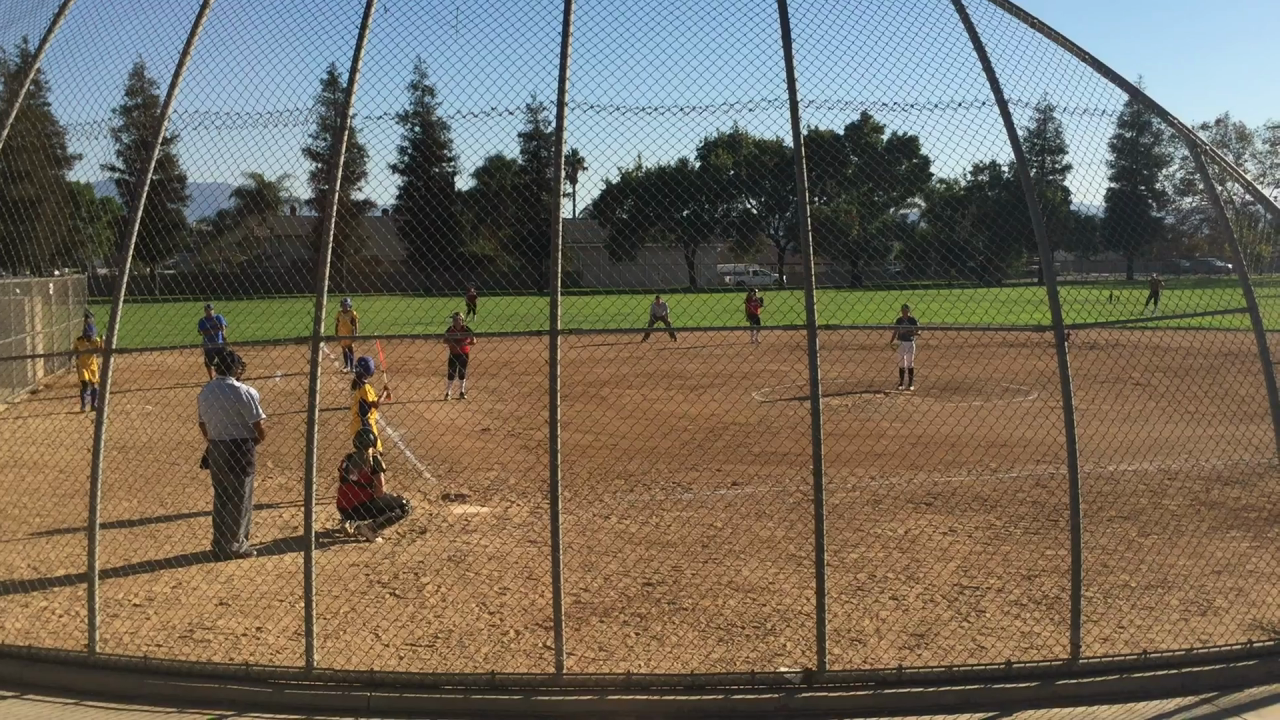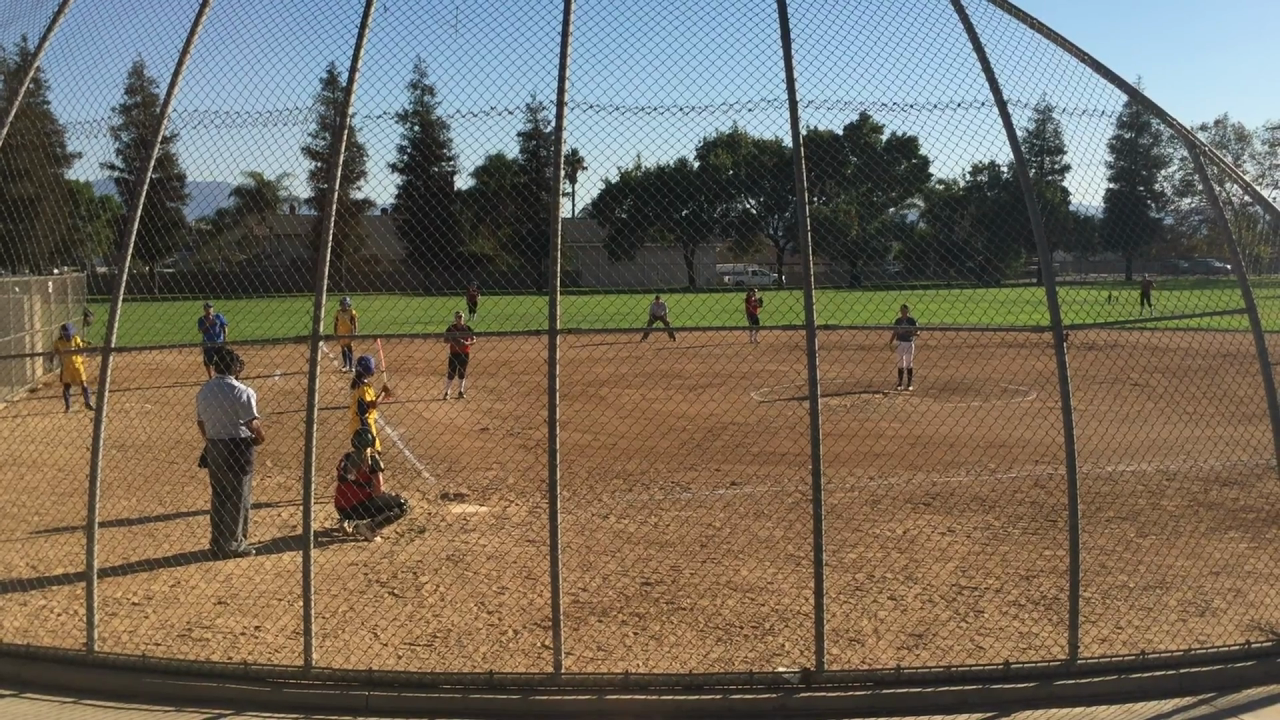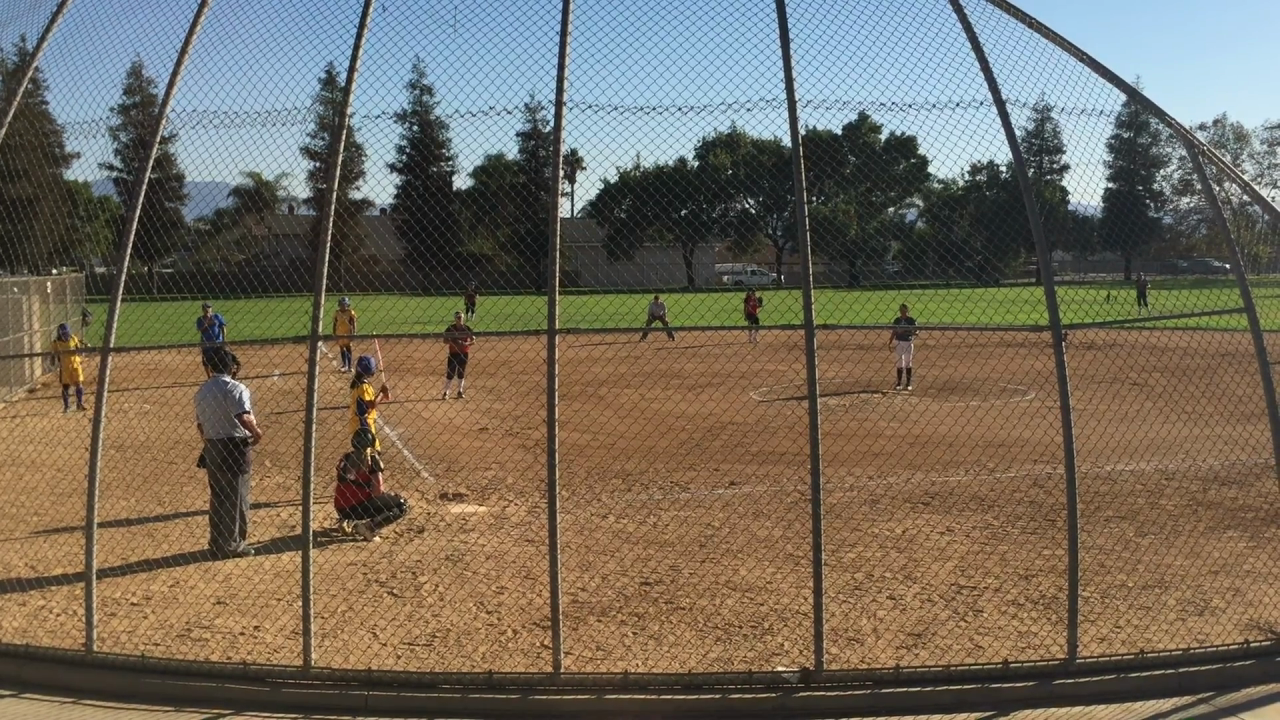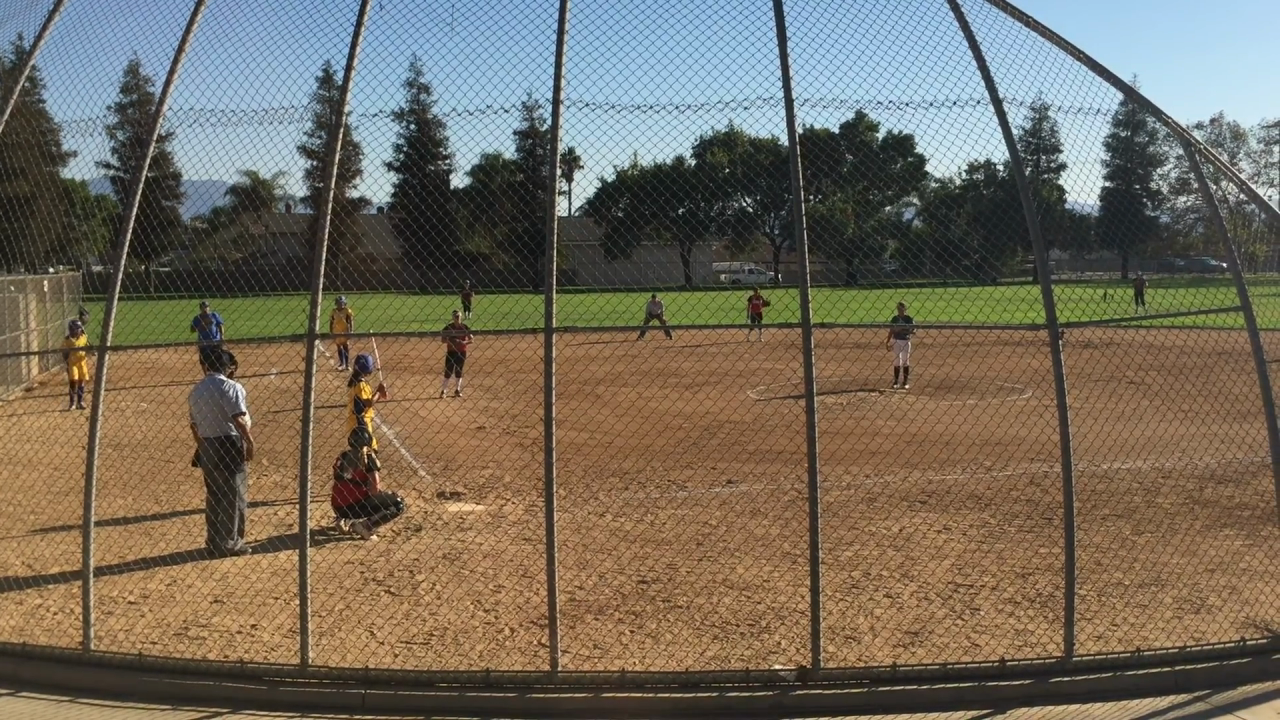
dt=0.7s
person 1, frame 1
left shoulder: (205, 391)
right shoulder: (243, 392)
left elbow: (202, 423)
right elbow: (258, 424)
right wrist: (258, 439)
left hip: (215, 449)
right hip: (239, 449)
left knee: (221, 497)
right knee: (239, 498)
left ankle: (220, 542)
right ankle: (233, 545)
person 1, frame 2
left shoulder: (204, 390)
right shoulder: (241, 391)
left elbow: (201, 422)
right elbow: (252, 423)
right wrist: (260, 437)
left hip: (213, 448)
right hip: (238, 448)
left knee: (219, 496)
right knee: (238, 497)
left ankle: (218, 541)
right ankle: (232, 544)
person 1, frame 3
left shoulder: (202, 391)
right shoulder: (235, 388)
left elbow: (200, 424)
right elbow: (243, 417)
right wrist: (257, 432)
left hip: (212, 447)
right hip: (234, 446)
left knee: (217, 496)
right knee: (236, 497)
left ankle: (217, 541)
right ankle: (232, 544)
person 1, frame 4
left shoulder: (196, 390)
right shoulder: (231, 387)
left elbow: (194, 425)
right elbow: (238, 420)
right wrist: (250, 443)
left hip: (207, 447)
right hip: (229, 445)
left knee: (214, 495)
right knee: (234, 496)
left ankle: (214, 540)
right ankle: (229, 543)
